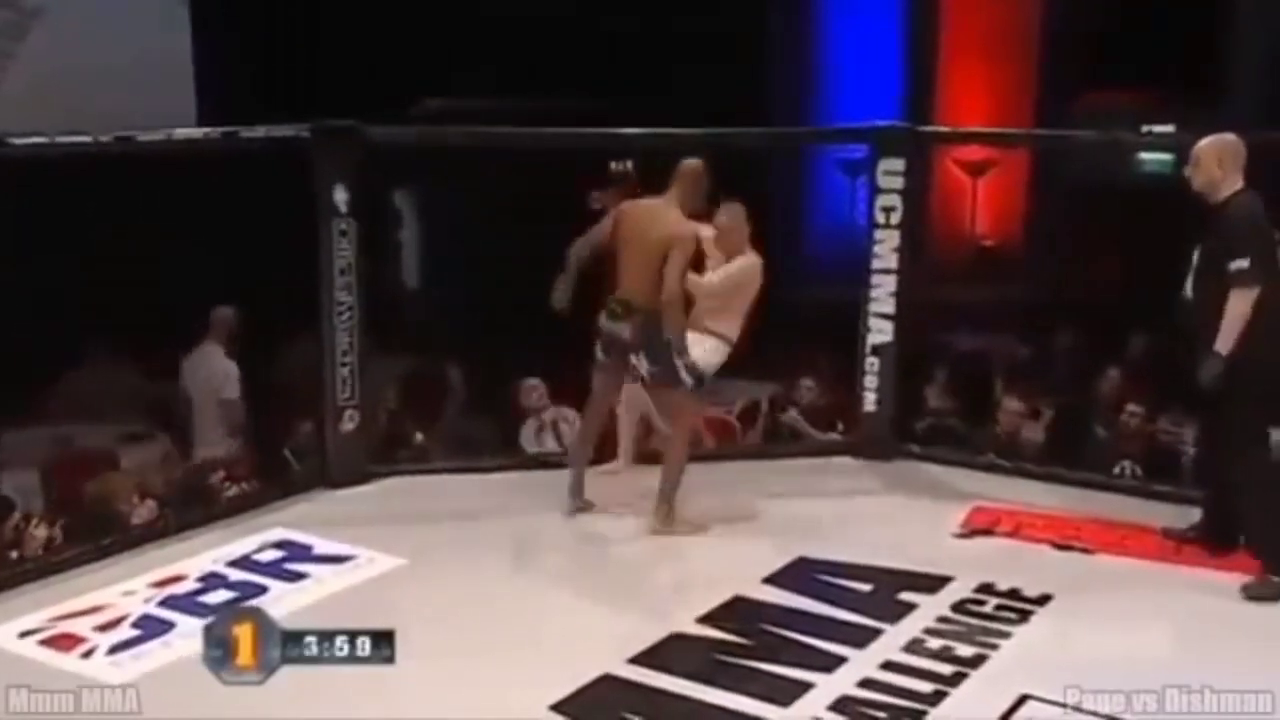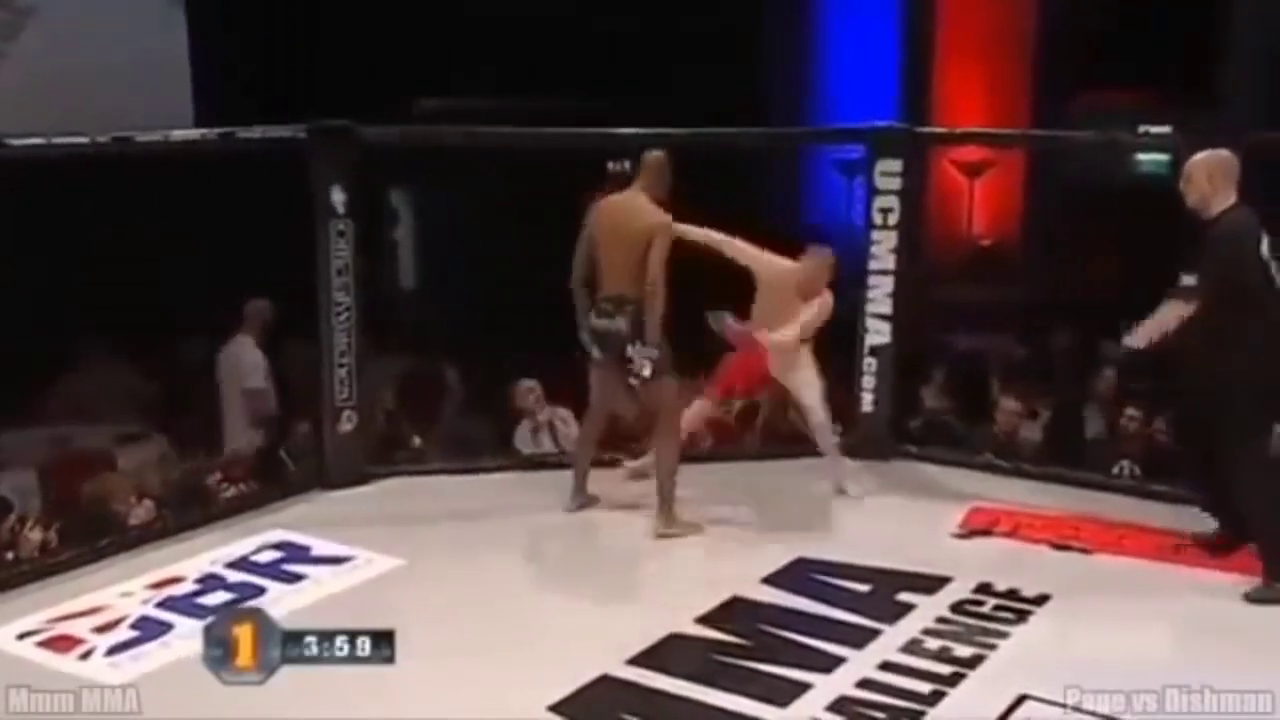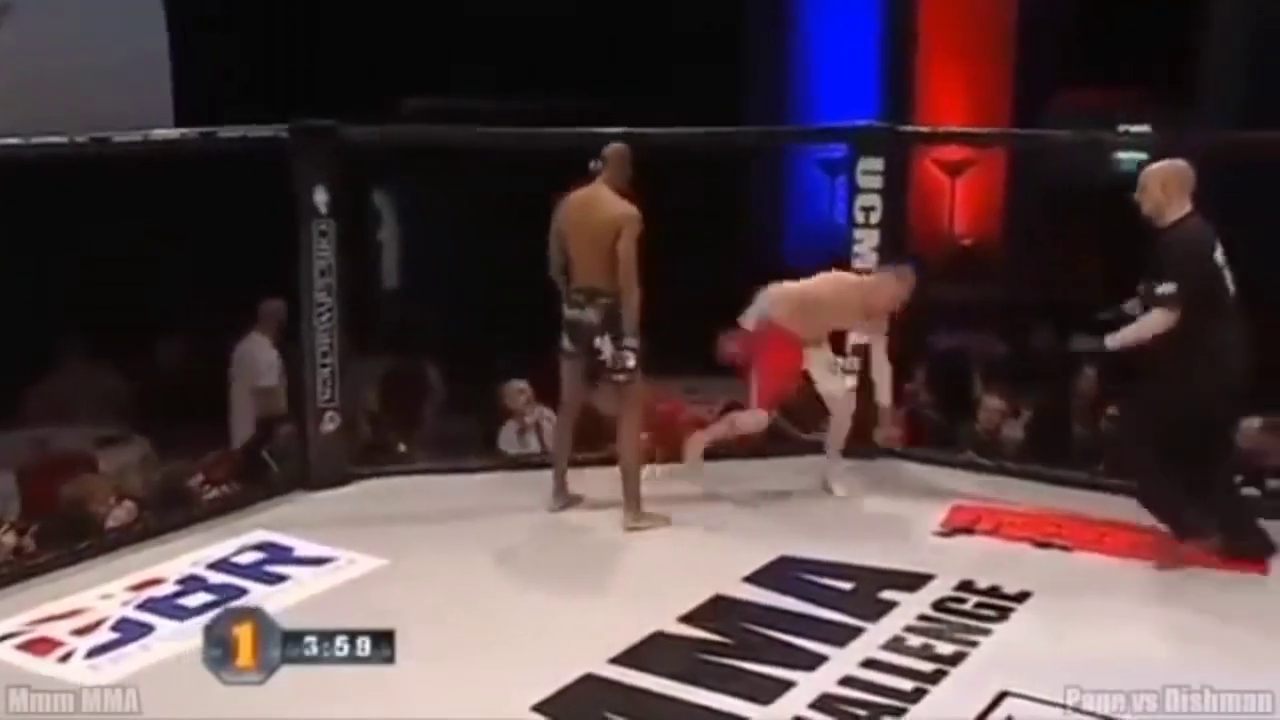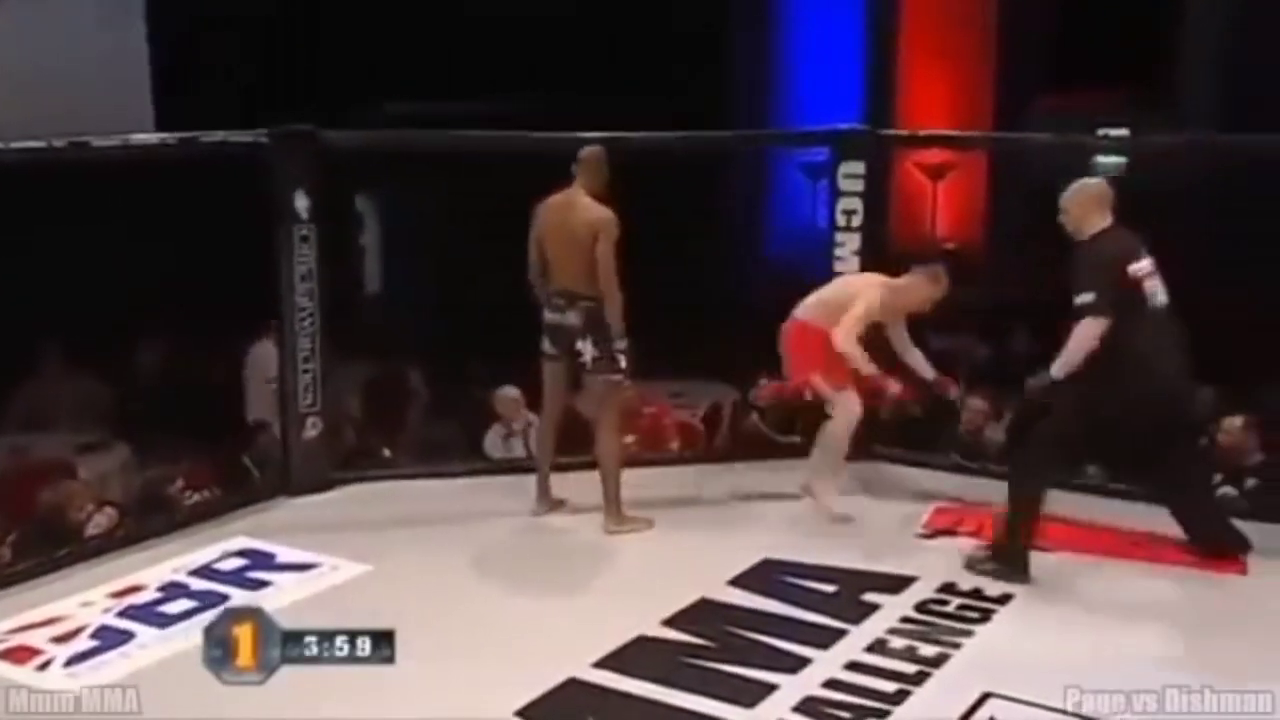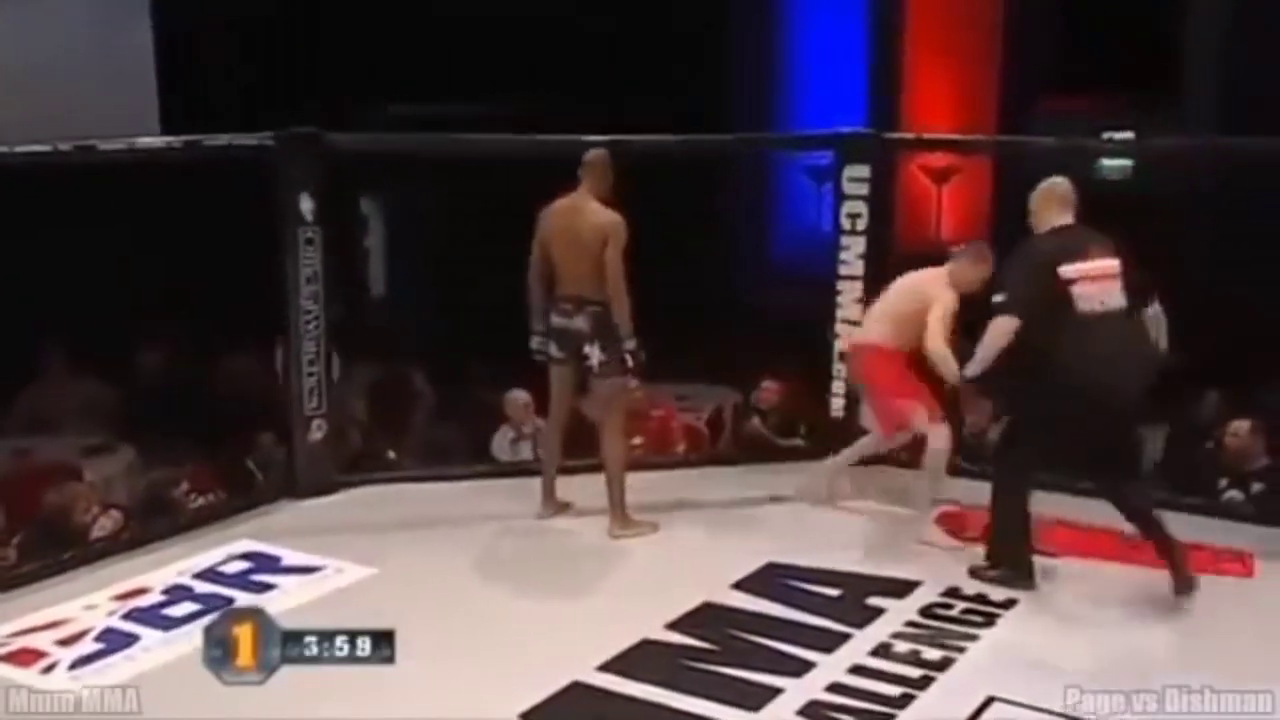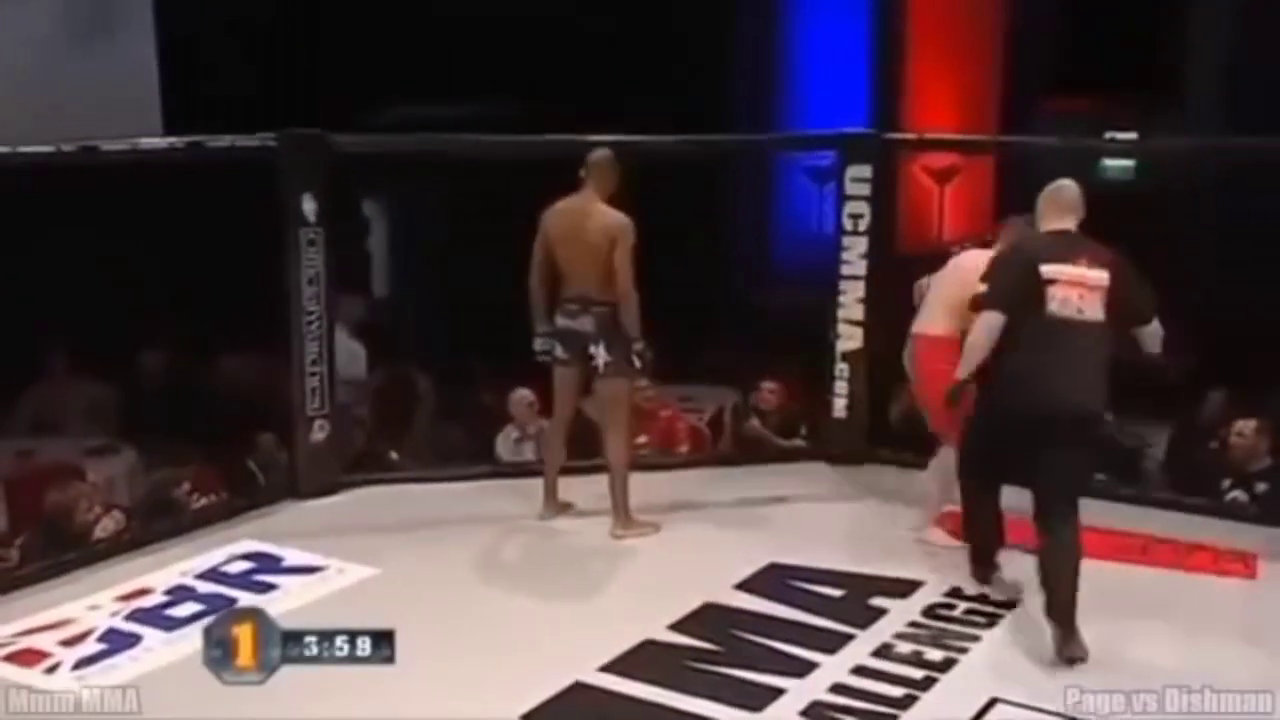
dt=0.2s
person 1, frame 1
left shoulder: (1242, 217)
right shoulder: (1236, 212)
left wrist: (1219, 354)
right wrist: (1218, 353)
right hip: (1237, 353)
right knee: (1219, 441)
right ankle: (1218, 527)
person 1, frame 2
left shoulder: (1227, 236)
right shoulder: (1240, 227)
left elbow: (1187, 303)
left wrist: (1134, 341)
left hip: (1239, 367)
right hip: (1236, 361)
right knee: (1198, 443)
right ankle: (1235, 528)
person 1, frame 3
left shoulder: (1180, 243)
right shoulder: (1196, 234)
left elbow: (1165, 316)
left wrist: (1108, 343)
right wrist: (1132, 308)
left hip: (1196, 370)
right hip: (1216, 366)
left knee: (1138, 443)
right knee: (1202, 455)
left ankle: (1193, 529)
right ankle: (1243, 535)
person 1, frame 4
left shoulder: (1094, 257)
right shoulder: (1131, 246)
left elbow: (1094, 325)
left wrist: (1054, 374)
left hip: (1121, 381)
right hip: (1164, 377)
left knee: (1033, 454)
right knee: (1173, 461)
left ankle: (1009, 555)
right ankle: (1220, 537)
person 1, frame 5
left shoulder: (1034, 255)
right shoulder: (1110, 250)
left elbow: (1006, 324)
left wrist: (972, 373)
right wrist: (1153, 354)
left hip: (1062, 387)
right hip: (1123, 383)
left knee: (1012, 469)
right knee: (1118, 473)
left ankle: (1008, 564)
right ankle: (1169, 550)
person 1, frame 6
left shoulder: (1021, 253)
right shoulder: (1110, 264)
left elbow: (990, 319)
right elbow: (1149, 328)
left wrist: (962, 377)
right wrist: (1161, 360)
left hip: (1016, 393)
right hip: (1079, 402)
left knee: (979, 472)
right knee: (1058, 510)
left ankle: (986, 567)
right ankle: (1064, 625)
person 2, frame 1
left shoulder: (627, 210)
right shoulder: (683, 232)
left elbow: (579, 249)
right elbow: (670, 297)
left wrist: (564, 283)
right wrist: (680, 349)
left hip: (612, 319)
right hip: (645, 329)
left knee: (596, 410)
right knee: (682, 420)
left ankle: (575, 494)
right ankle: (665, 513)
person 2, frame 2
left shoulder: (598, 209)
right shoulder: (659, 222)
left elbow: (577, 274)
right elbow: (654, 288)
left wrist: (585, 318)
right wrist: (651, 345)
left hip: (602, 317)
right hip: (634, 322)
left knee: (596, 411)
right knee: (668, 418)
left ankle: (578, 492)
right ankle: (666, 516)
person 2, frame 3
left shoulder: (566, 205)
right shoulder: (627, 214)
left elbow: (555, 269)
right elbow: (628, 281)
right wrist: (630, 337)
left hip: (574, 309)
right hip: (607, 313)
left knee: (569, 406)
right knee: (630, 412)
left ankle: (559, 492)
right ankle: (633, 510)
person 2, frame 4
left shoulder: (543, 211)
right shoulder: (602, 218)
left elbow: (535, 275)
right elbow: (608, 285)
right wrist: (619, 339)
left hip: (554, 313)
right hip: (589, 317)
left knee: (551, 411)
right knee: (607, 418)
left ankle: (543, 496)
right ankle: (614, 514)
person 2, frame 5
left shoulder: (548, 215)
right shoulder: (610, 222)
left elbow: (535, 278)
right elbow: (616, 289)
left wrist: (538, 327)
right wrist: (628, 338)
left hip: (561, 317)
right hip: (597, 321)
left knee: (556, 414)
right knee: (612, 422)
left ankle: (548, 499)
right ankle: (619, 518)
person 2, frame 6
left shoulder: (552, 216)
right shoulder: (618, 224)
left elbow: (537, 278)
right elbow: (625, 290)
left wrist: (541, 326)
right wrist: (636, 339)
left hip: (565, 318)
right hip: (603, 322)
left knee: (560, 415)
right knee: (616, 423)
left ankle: (550, 500)
right ankle: (622, 518)
person 3, frame 1
left shoulder: (749, 264)
right shoulder: (714, 242)
left elbow: (702, 288)
left hip: (712, 341)
right hip: (690, 331)
right knee: (632, 385)
right ankle: (624, 458)
person 3, frame 2
left shoulder: (823, 302)
right shoulder: (772, 268)
left elbow: (789, 338)
right elbow: (725, 243)
left wrist: (747, 334)
right wrist: (678, 229)
left hip: (792, 353)
right hip: (754, 342)
left knee: (816, 411)
right knee: (705, 404)
left ankle: (838, 474)
right ankle: (655, 457)
person 3, frame 3
left shoulder: (878, 316)
right shoulder: (836, 286)
left elbow: (880, 362)
right elbow: (776, 293)
left wrist: (886, 411)
right wrist: (746, 331)
left hip: (813, 341)
right hip: (778, 334)
left knee: (844, 405)
right knee: (759, 419)
left ankle: (828, 475)
right ankle: (702, 439)
person 3, frame 4
left shoulder: (894, 303)
right shoulder: (876, 294)
left elbow: (904, 346)
right elbow: (843, 339)
left wrist: (935, 379)
right wrist: (875, 377)
left hip: (823, 337)
right hip: (803, 335)
left knee: (852, 410)
right knee: (849, 408)
left ankle: (814, 480)
right ankle: (824, 485)
person 3, frame 5
left shoulder: (927, 279)
right shoulder: (944, 295)
right elbow: (934, 347)
right wrist: (961, 384)
left hip: (871, 355)
right hip: (879, 359)
left knee: (901, 430)
right knee: (939, 433)
left ankle: (836, 466)
person 3, frame 6
left shoulder: (968, 260)
left elbow: (923, 286)
left hip: (923, 346)
right hip: (937, 353)
right knee: (960, 439)
right ankle: (927, 524)
